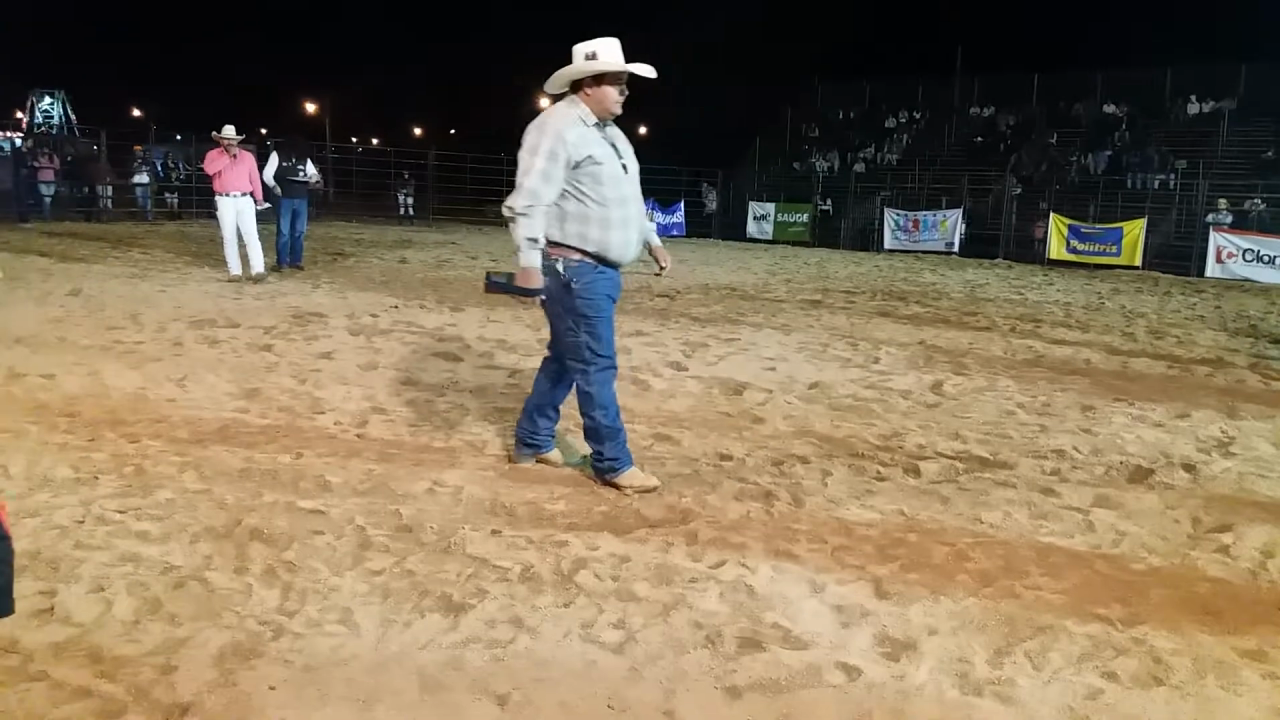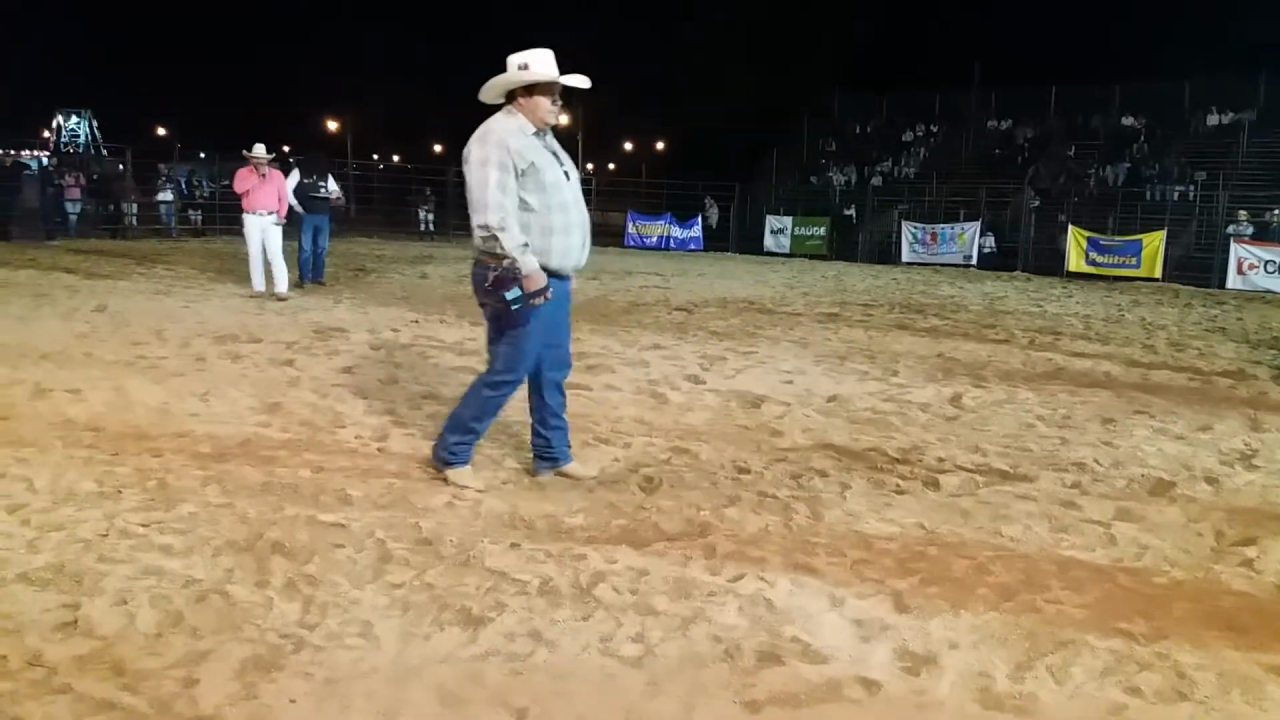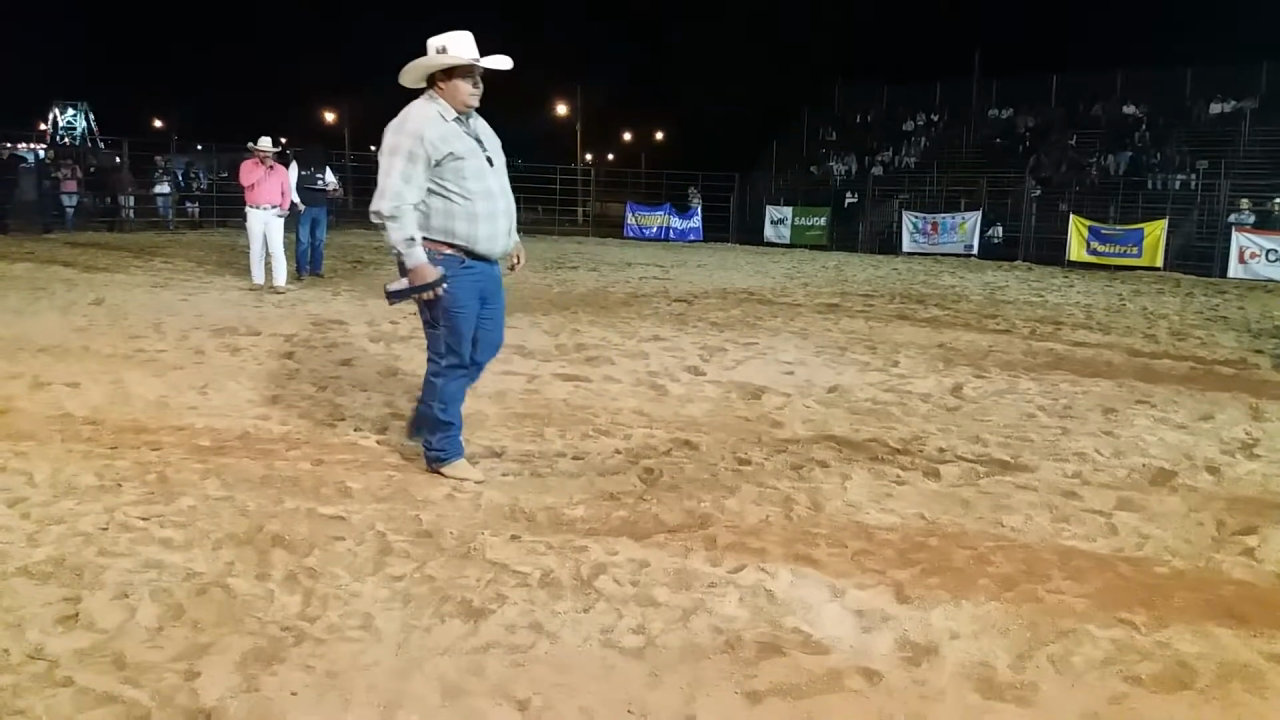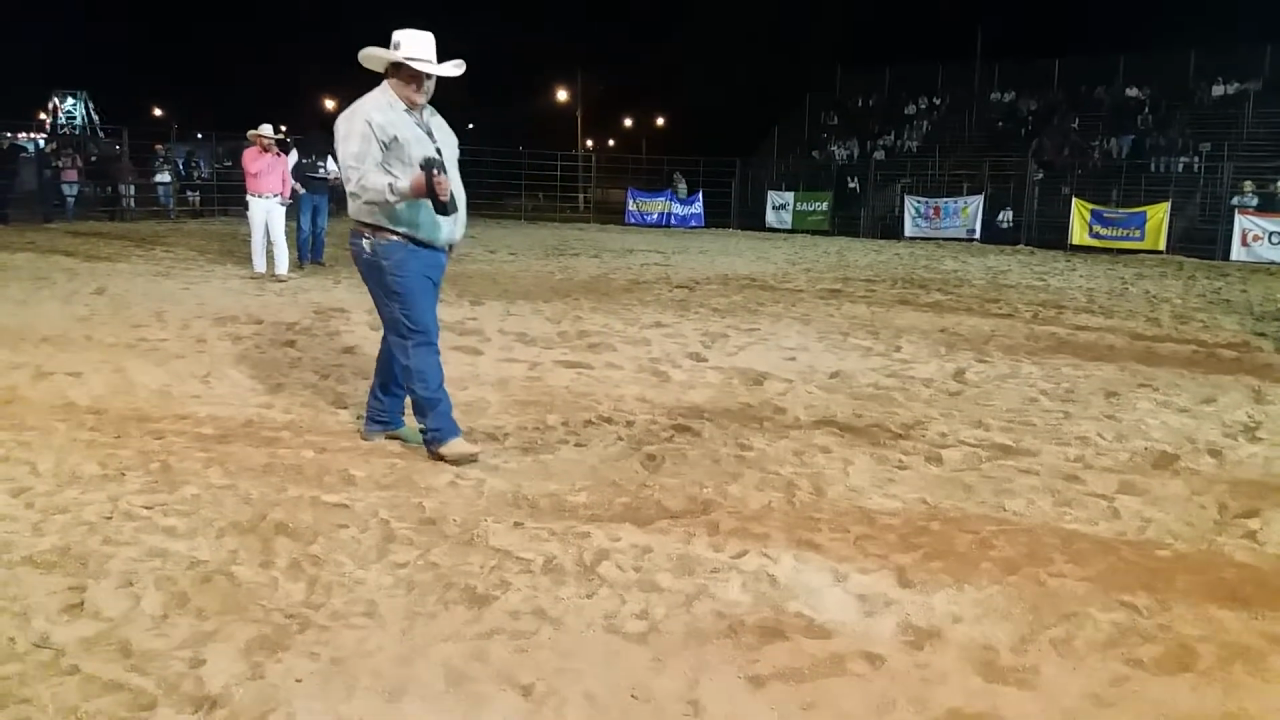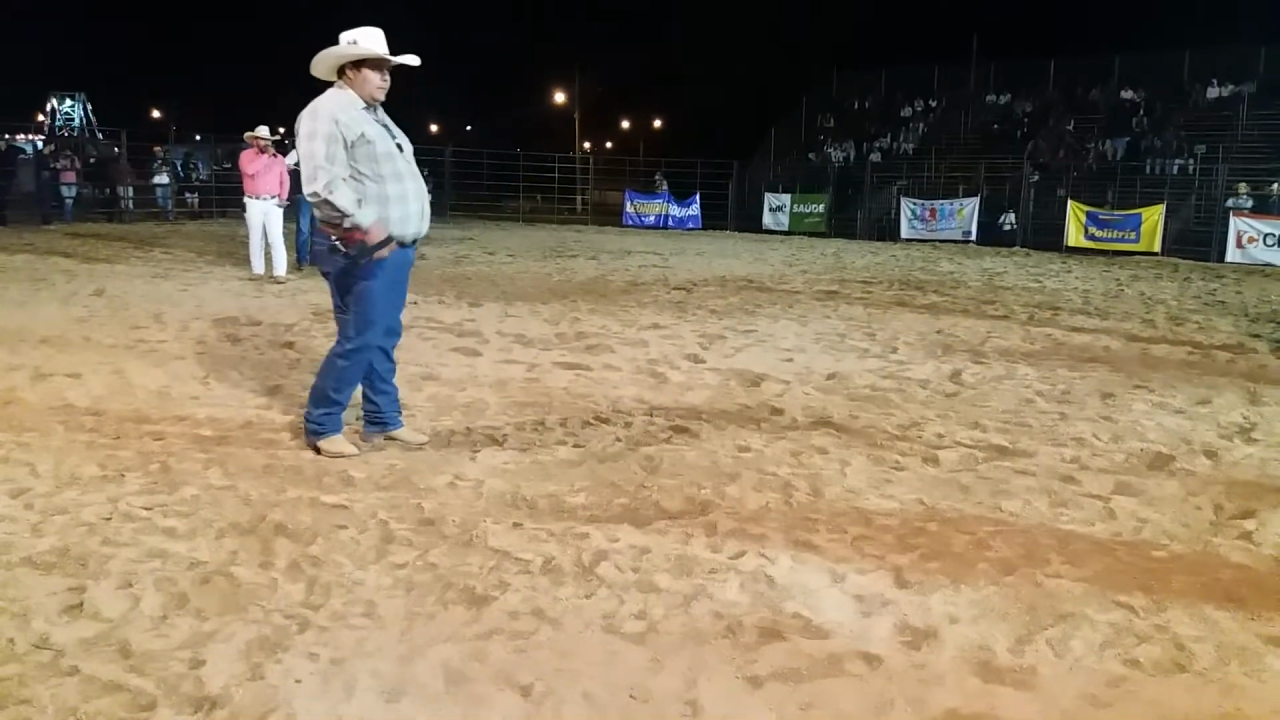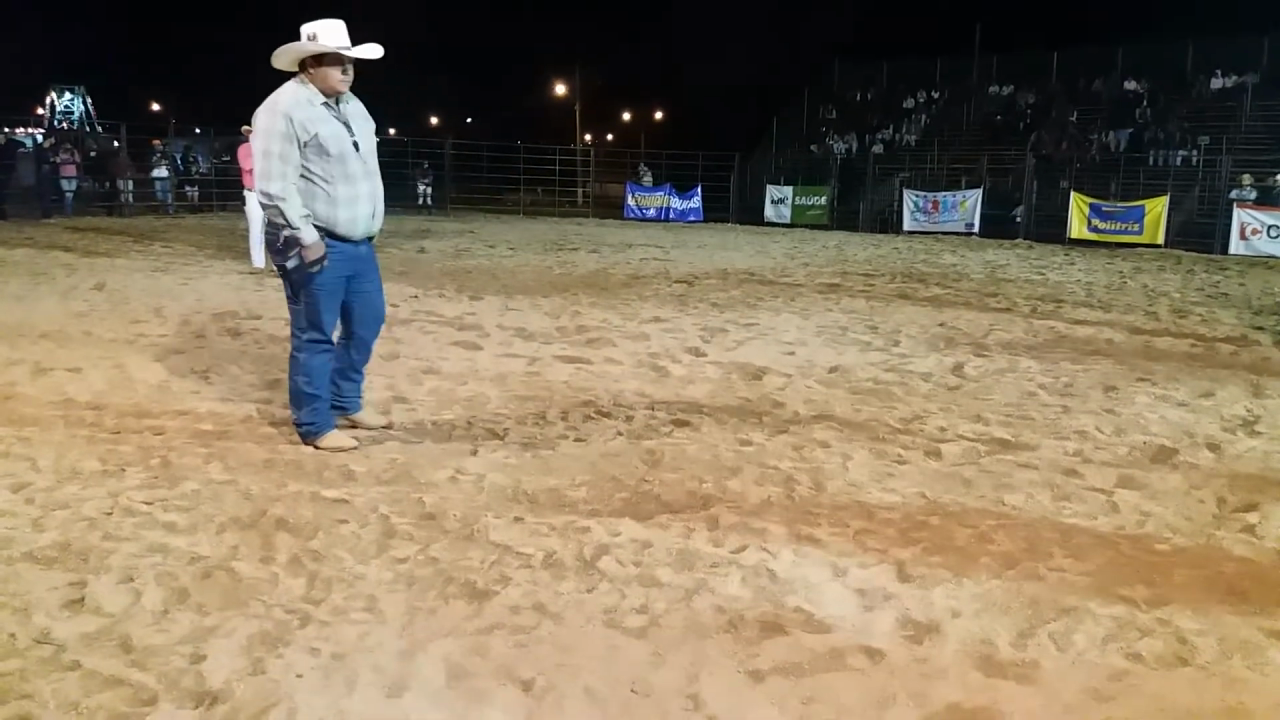
dt=0.5s
person 1, frame 1
left shoulder: (606, 131)
right shoulder: (558, 128)
left elbow: (625, 197)
right elbow: (529, 200)
left wrist: (651, 240)
right wrist: (528, 261)
left hip: (599, 268)
right hip: (572, 269)
left knee: (566, 357)
right knee: (595, 363)
left ankle: (532, 440)
right ankle: (613, 463)
person 1, frame 2
left shoulder: (542, 140)
right shoulder: (497, 139)
right elbow: (495, 217)
left wrist: (552, 271)
right wrist: (528, 269)
left hip: (550, 279)
right hip: (515, 280)
left knee: (552, 370)
right knee: (507, 371)
left ankle: (552, 454)
right ankle: (451, 454)
person 1, frame 3
left shoulder: (473, 123)
right shoulder: (415, 126)
right elbow: (393, 203)
left wrist: (511, 237)
right wrist: (415, 261)
left hip: (483, 262)
right hip: (443, 264)
left knee: (484, 346)
right knee: (451, 358)
left ankle: (427, 421)
right ankle: (443, 452)
person 1, frame 4
left shoulder: (431, 119)
right shoulder: (366, 115)
left elbow: (447, 177)
right elbow: (359, 180)
left wrist: (451, 227)
right wrist: (411, 187)
left hip: (429, 247)
right hip: (390, 247)
left knee: (403, 335)
right knee: (419, 336)
left ankle: (382, 419)
right ankle: (442, 432)
person 1, frame 5
left shoulder: (375, 115)
right shoulder: (327, 113)
right elbow: (323, 184)
left wrist: (403, 233)
right wrist: (366, 224)
left hip: (395, 248)
right hip: (357, 250)
left knee: (384, 337)
right knee: (359, 339)
left ankle: (383, 420)
right ankle: (321, 424)
person 1, frame 6
left shoulder: (351, 106)
right shoulder: (284, 110)
right elbow: (274, 186)
left wrist: (367, 228)
right wrist: (305, 238)
left hip: (358, 243)
right hip: (317, 246)
left knee: (366, 322)
right knee: (315, 334)
left ankle: (345, 403)
right ankle: (315, 425)
